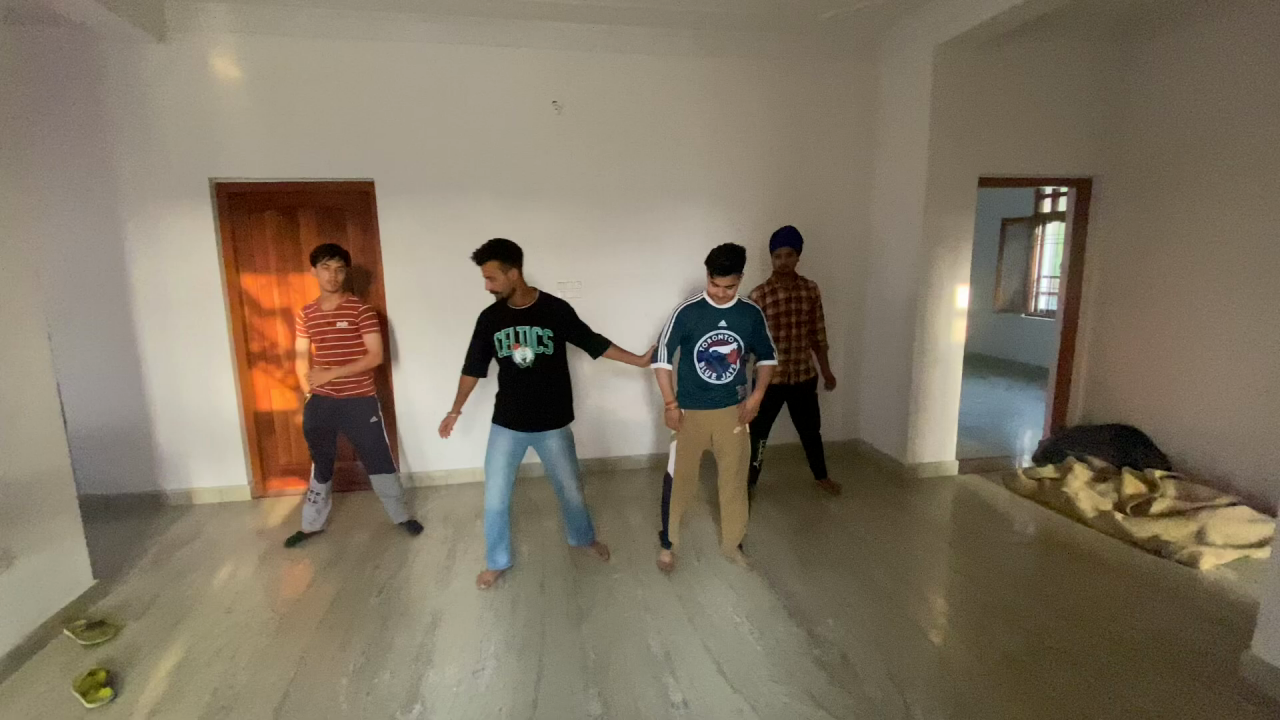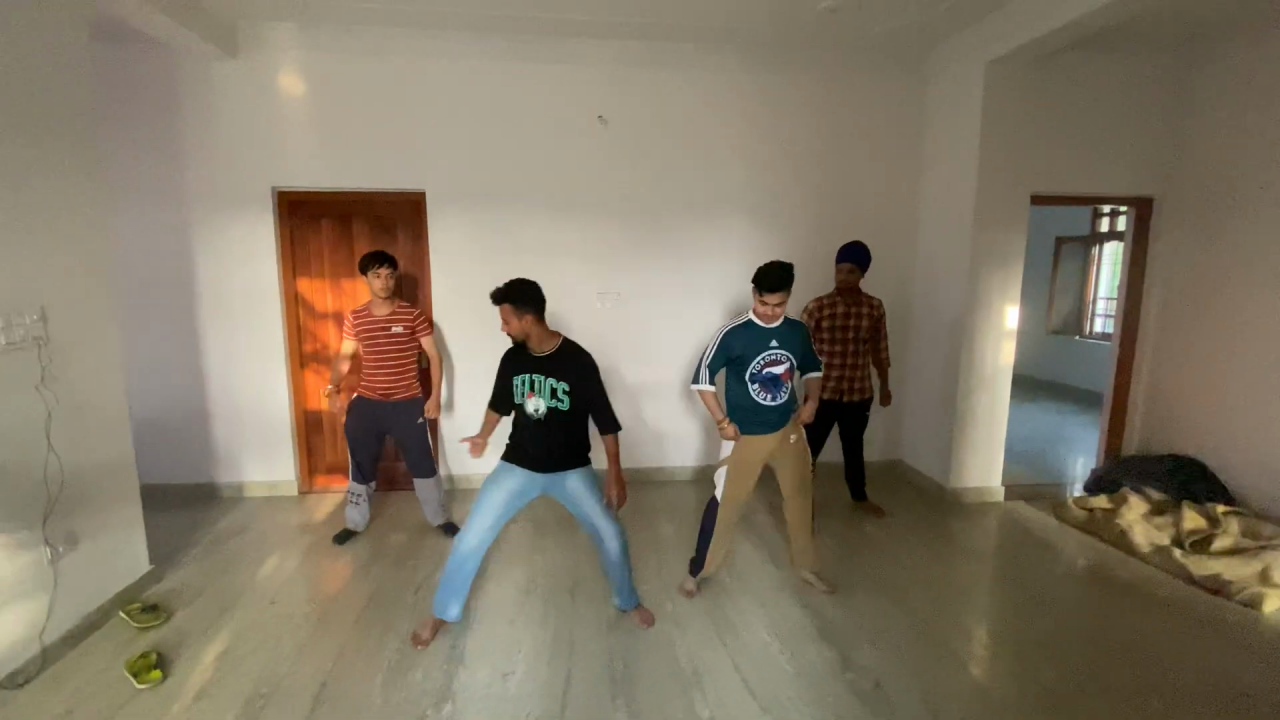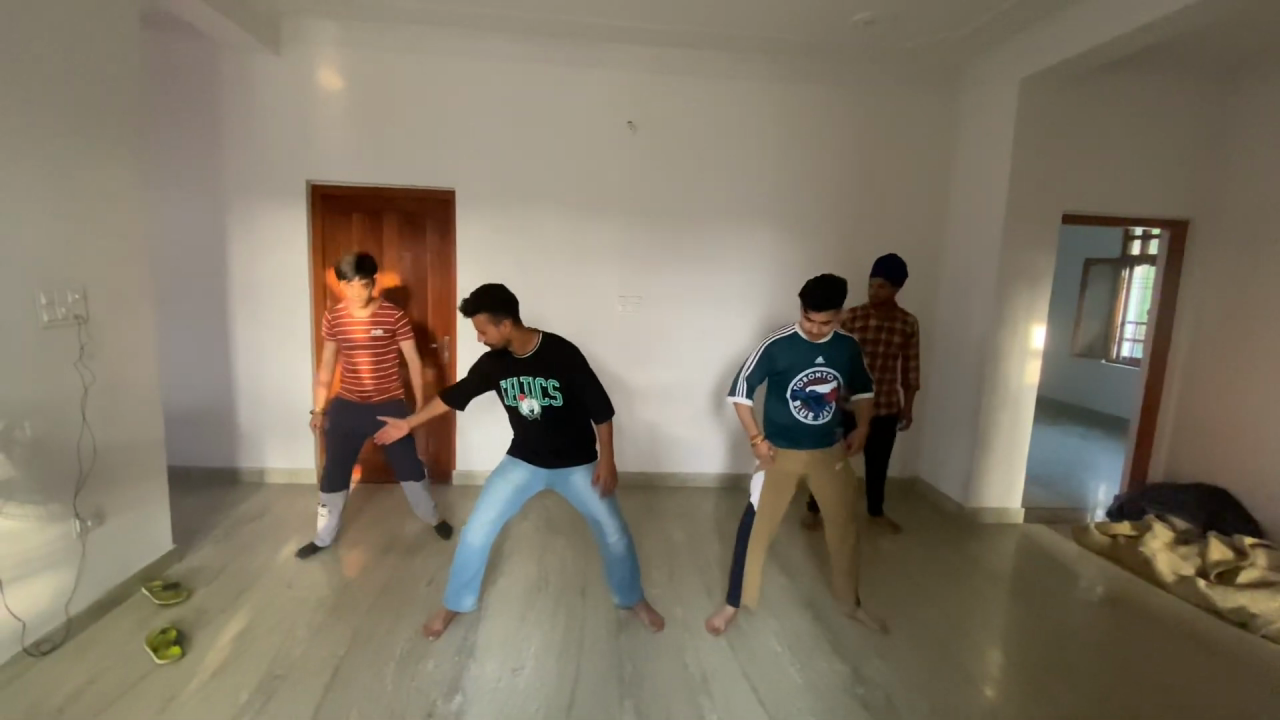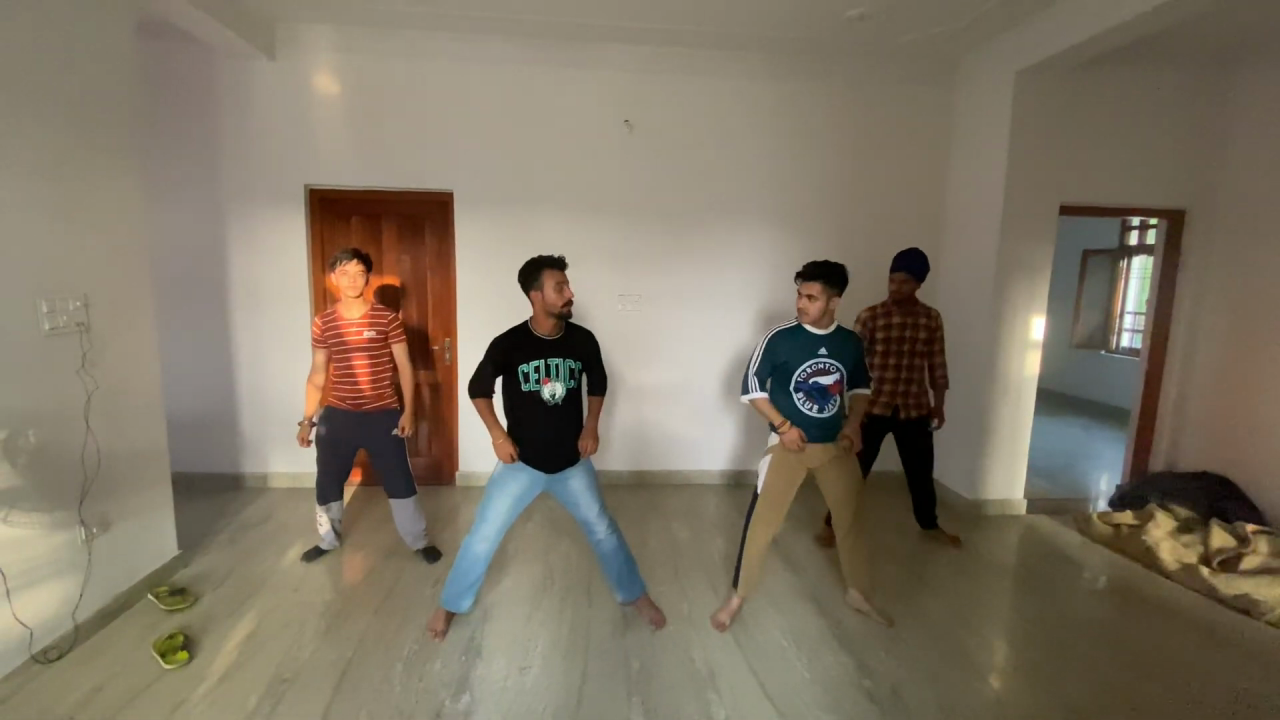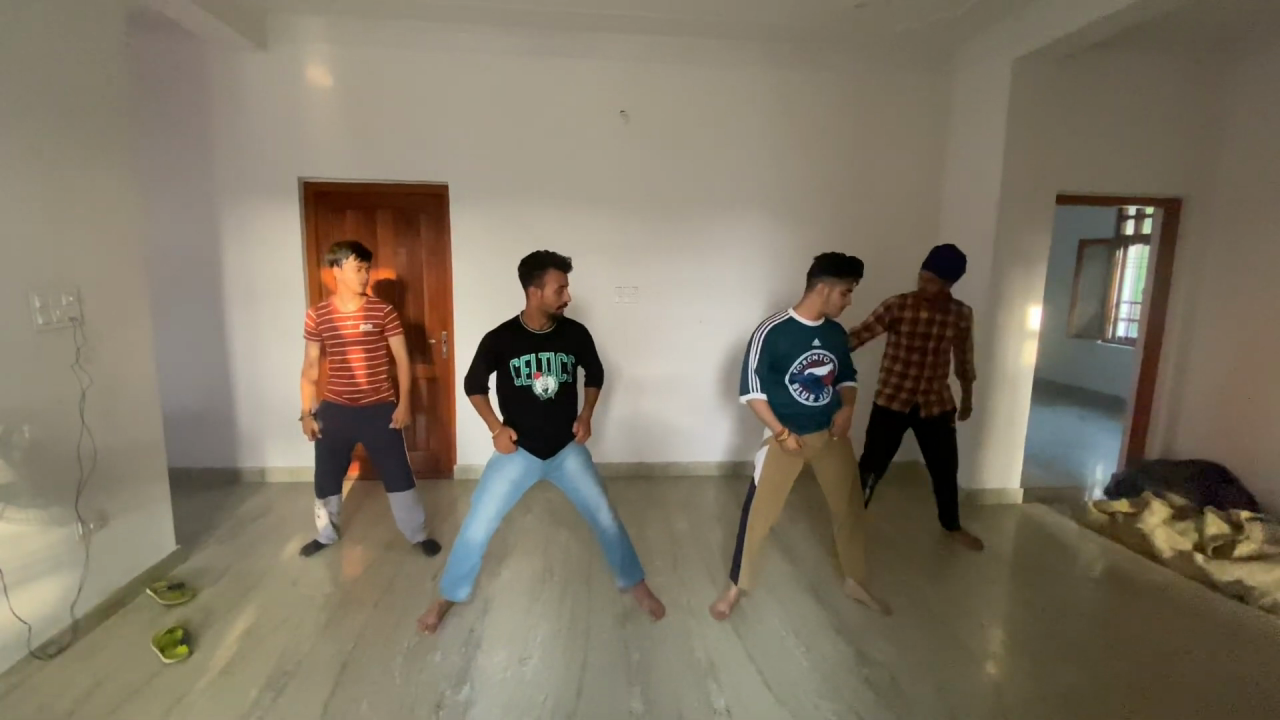
dt=1s
person 1, frame 1
left shoulder: (556, 310)
right shoulder: (489, 319)
left elbow: (593, 343)
right elbow: (473, 368)
left wrist: (638, 360)
right wrist: (456, 410)
left hip: (552, 422)
right hip: (507, 423)
left knee: (570, 488)
right knee: (496, 497)
left ankle: (583, 537)
right ankle: (497, 562)
person 1, frame 2
left shoulder: (577, 361)
right shoulder: (512, 359)
left elbow: (606, 421)
left wrist: (615, 474)
right wrist: (485, 433)
left hip: (570, 469)
right hip: (518, 466)
left knee: (610, 534)
right knee: (472, 536)
left ankle: (628, 602)
right ankle: (443, 613)
person 1, frame 3
left shoulder: (563, 353)
right shoulder: (491, 363)
left elbow: (601, 408)
right elbow: (454, 396)
left wrist: (606, 460)
right wrist: (408, 423)
left hip: (576, 463)
right hip: (523, 460)
left knee: (613, 532)
right knee: (477, 530)
left ankle: (633, 599)
right ankle: (453, 605)
person 1, frame 4
left shoulder: (582, 340)
right shoulder: (507, 344)
left elbow: (597, 383)
right elbow: (478, 389)
left wrist: (591, 427)
right wrist: (498, 435)
left hip: (572, 461)
right hip: (521, 461)
left knee: (603, 531)
right knee: (483, 537)
left ankle: (636, 596)
right ankle: (449, 606)
person 1, frame 5
left shoulder: (576, 334)
right shoulder: (499, 339)
left elbow: (595, 374)
right elbow: (474, 384)
left wrist: (586, 415)
right wrist: (496, 428)
left hip: (567, 448)
right hip: (518, 449)
left knee: (606, 519)
right knee: (476, 529)
left ankle: (635, 584)
right ankle: (447, 597)
person 2, frame 1
left shoulder: (751, 314)
right shoulder: (687, 311)
left elbow: (768, 357)
right elbow: (662, 357)
left wrist: (756, 395)
right wrist: (670, 403)
left hip: (733, 409)
right hip: (690, 411)
left knee: (735, 478)
right knee: (680, 477)
left ankle: (732, 544)
right ankle: (669, 543)
person 2, frame 2
left shoulder: (799, 331)
right shoulder: (734, 333)
left elbow: (812, 369)
right elbow: (702, 377)
left wrist: (812, 402)
right wrist: (721, 421)
left hip: (788, 430)
right hip: (745, 434)
left knee: (800, 497)
right knee: (725, 503)
left ankle: (806, 566)
right ankle: (697, 571)
person 2, frame 3
left shoulder: (848, 347)
right shoulder: (777, 345)
left elbow: (862, 390)
right elbow: (740, 389)
left wrist: (862, 428)
right wrist: (756, 438)
left hip: (829, 451)
right hip: (781, 450)
left knee: (844, 525)
right knee: (756, 524)
left ankle: (850, 602)
right ankle: (732, 604)
person 2, frame 4
left shoulder: (851, 342)
right shoulder: (779, 338)
left elbow: (861, 386)
right elbow: (752, 386)
left wrist: (854, 422)
right wrist: (783, 425)
left hip: (836, 445)
right hip: (789, 443)
left knee: (851, 518)
right knee: (761, 520)
left ankle: (856, 592)
right ankle: (737, 597)
person 2, frame 5
left shoulder: (837, 334)
right shoulder: (771, 332)
right elbow: (752, 390)
left wrist: (846, 409)
right wrist: (781, 433)
left hip: (831, 435)
right hip: (785, 437)
left knee: (849, 508)
right knee: (759, 511)
left ankle: (855, 582)
right ankle: (736, 586)
person 3, frame 1
left shoulder: (361, 310)
right shoulder: (306, 314)
left elbow: (376, 355)
right elbow: (301, 357)
left wrist: (332, 373)
right wrist: (308, 393)
left hip: (359, 401)
right hip: (321, 402)
left knee: (380, 462)
right knee: (320, 465)
left ankle: (401, 516)
right ankle: (312, 524)
person 3, frame 2
left shoulder: (413, 315)
right shoulder: (355, 318)
left elbow: (434, 356)
right elbow: (344, 357)
left wrist: (434, 397)
right wrist: (334, 387)
left hip: (407, 404)
right hip: (366, 404)
left knee: (423, 464)
right knee: (361, 467)
left ankle: (440, 518)
right ankle: (355, 523)
person 3, frame 3
left shoulder: (394, 316)
right shoulder: (333, 318)
left elbow: (413, 361)
right elbow: (326, 364)
left wrist: (421, 404)
right wrist: (319, 408)
left hip: (389, 406)
right hip: (345, 407)
left knee: (409, 467)
right knee: (333, 474)
left ankle: (433, 518)
right ankle: (324, 537)
person 3, frame 4
left shoulder: (387, 318)
right shoulder: (323, 323)
left elbow: (404, 367)
right elbow: (317, 374)
left wrist: (408, 411)
right wrist: (307, 420)
left hip: (382, 415)
right hip: (338, 416)
left knee: (399, 482)
right knee: (327, 483)
left ankle: (419, 541)
right ankle: (329, 540)
person 3, frame 5
left shoulder: (383, 311)
right shoulder: (317, 315)
left elbow: (402, 358)
right elbow: (311, 367)
left wrist: (404, 403)
right wrist: (307, 412)
left hip: (380, 408)
right hip: (335, 410)
left knee: (398, 476)
right knee: (326, 479)
left ankle: (418, 534)
right ankle: (327, 534)
person 4, frame 1
left shoulder: (811, 289)
right shoulder: (759, 295)
left elbow: (818, 332)
left wrist: (826, 368)
left hip: (804, 374)
right hip: (770, 377)
left knee: (810, 428)
right knee: (759, 430)
left ankle: (821, 476)
right ankle: (749, 481)
person 4, frame 2
left shoulder: (875, 308)
right shoulder: (818, 306)
left elbow: (880, 349)
left wrist: (884, 385)
left hip: (859, 392)
right hip: (823, 392)
left knee: (854, 447)
right knee: (809, 447)
left ankle: (860, 497)
person 4, frame 3
left shoulder: (908, 323)
right shoulder: (850, 318)
left elbow: (910, 368)
left wrist: (908, 407)
left hip: (886, 407)
left knee: (878, 463)
left ankle: (876, 512)
right ankle: (814, 509)
person 4, frame 4
left shoulder: (932, 318)
right shoulder: (870, 316)
left elbow: (937, 365)
left wrist: (939, 405)
left hip: (916, 409)
right hip: (874, 407)
left knee: (921, 470)
right knee: (855, 467)
left ankle: (930, 525)
right ankle: (832, 524)
person 4, frame 5
left shoulder: (962, 314)
right shoulder: (897, 307)
left elbow: (963, 357)
right elbow: (862, 333)
left wrist: (967, 396)
left hip: (937, 404)
right hip: (892, 400)
left knee: (945, 469)
right knee: (872, 463)
left ankle: (952, 526)
